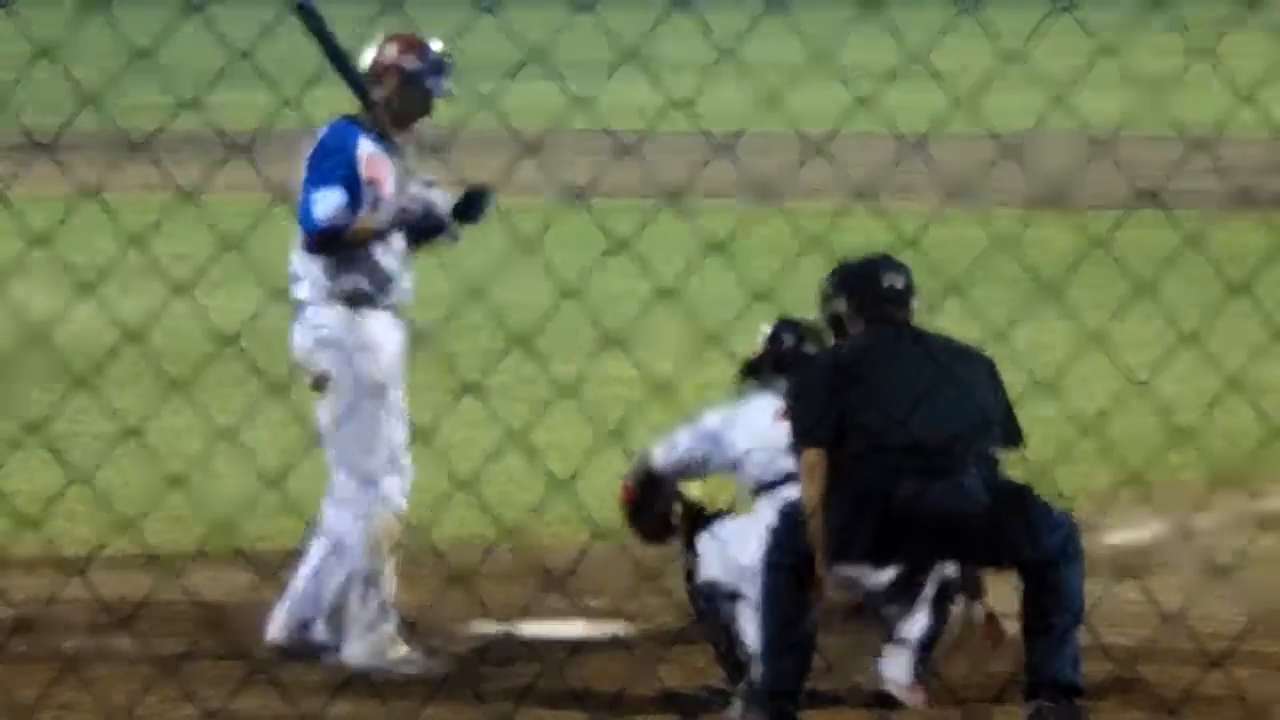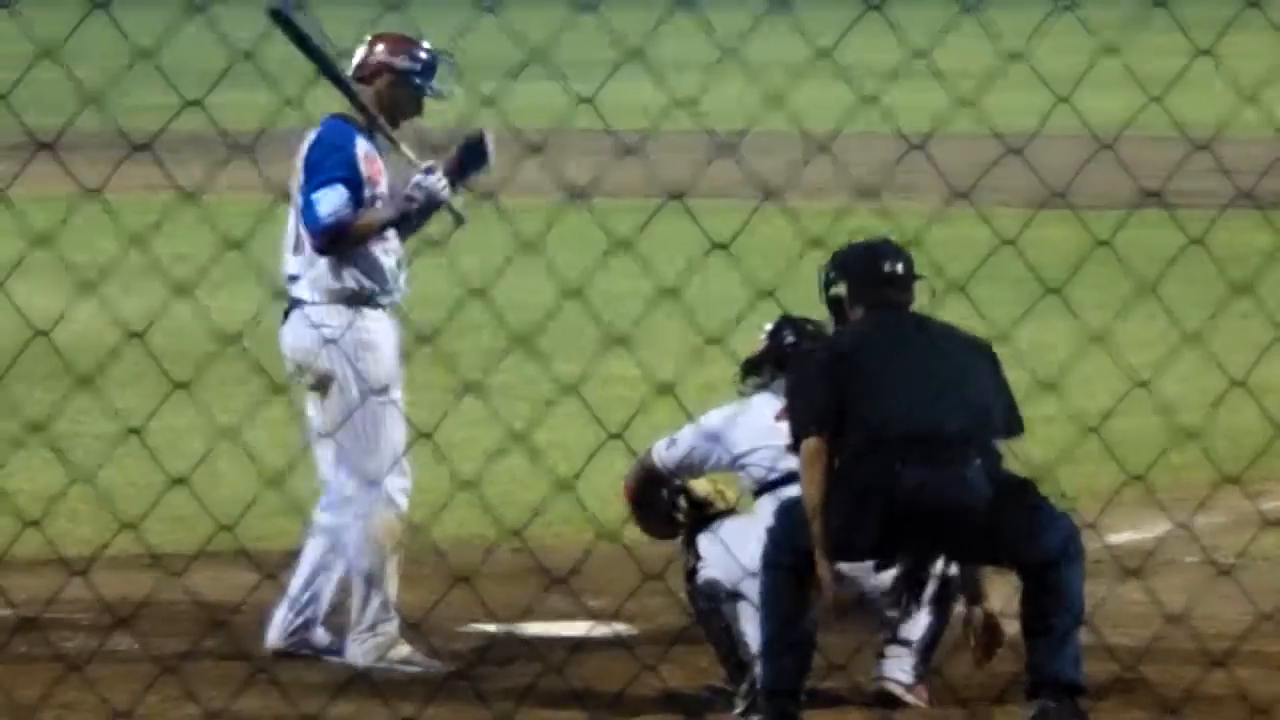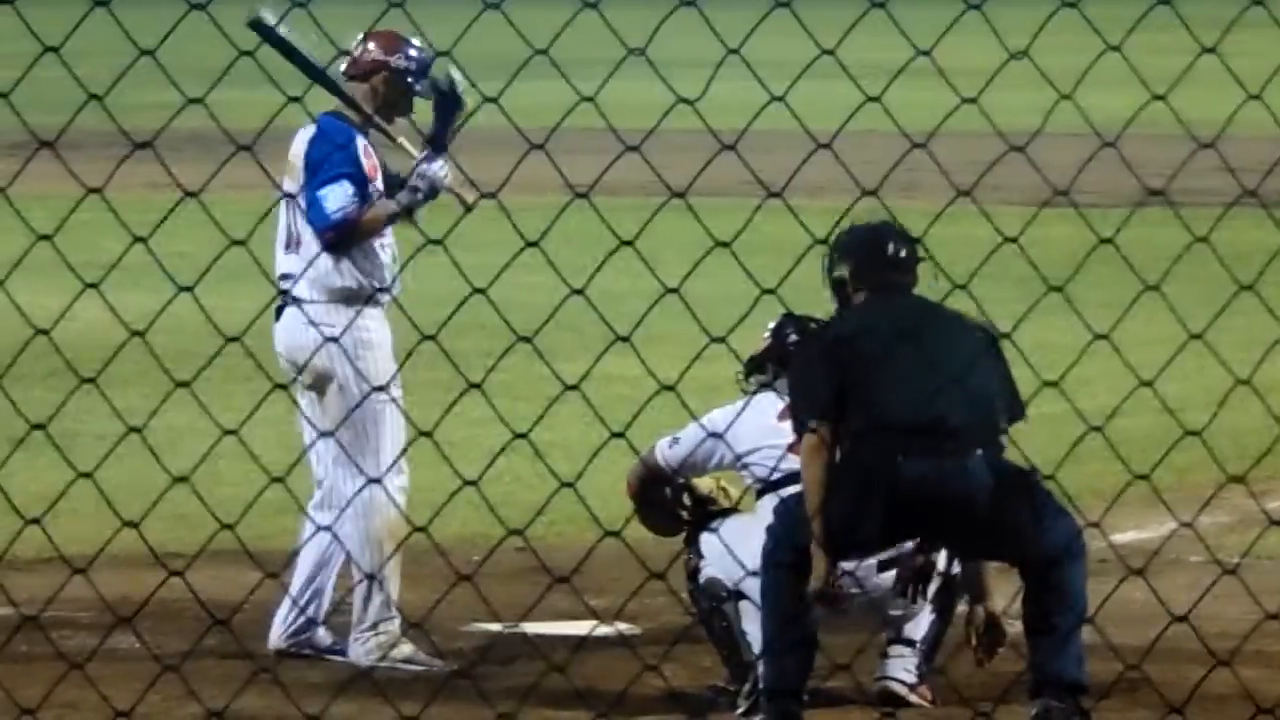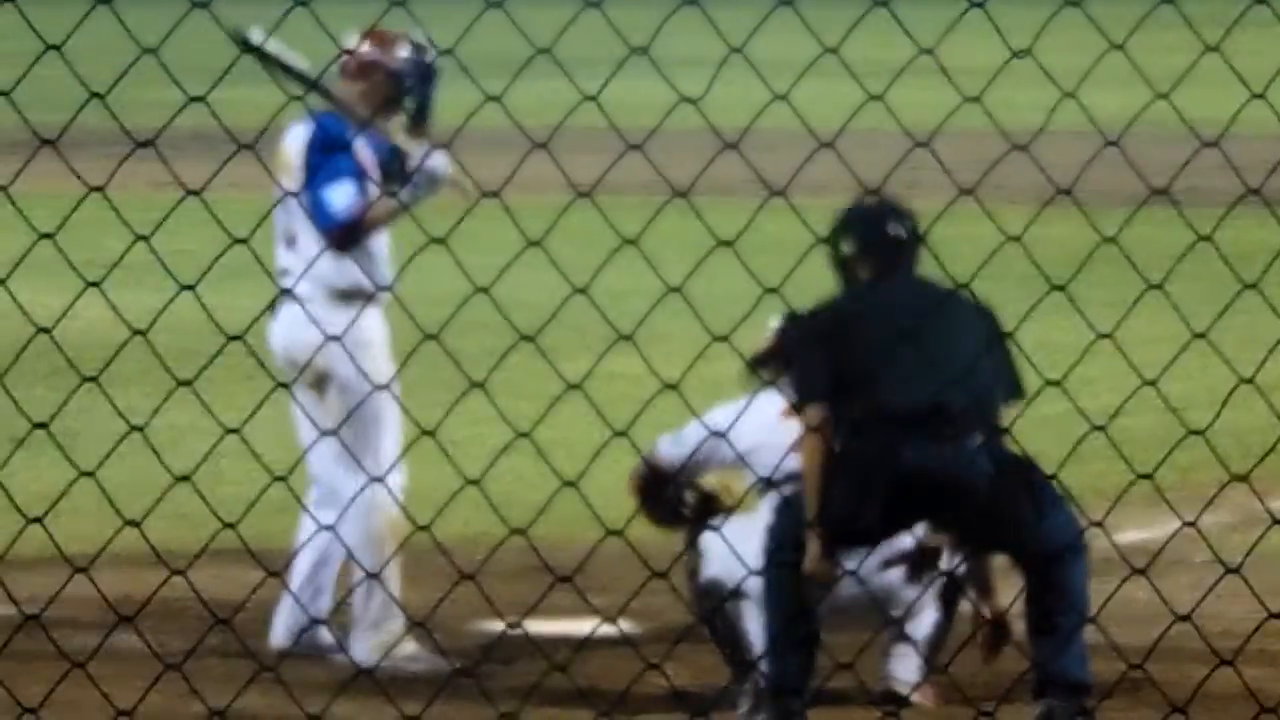
dt=0.1s
person 1, frame 1
left shoulder: (377, 148)
right shoulder: (344, 141)
right elbow: (325, 233)
left wrist: (441, 216)
right wrist: (406, 213)
left hip: (354, 326)
right hip: (347, 327)
left knee: (357, 486)
right knee: (377, 484)
left ankle: (299, 618)
right ankle: (372, 637)
person 1, frame 2
left shoulder: (363, 145)
right shoulder: (338, 140)
left elbow: (379, 233)
right elbow: (327, 233)
left wrist: (423, 198)
right wrist: (404, 204)
left hip: (345, 325)
right hip: (345, 326)
left knee: (347, 487)
right knee: (379, 483)
left ankle: (296, 623)
right ankle: (373, 637)
person 1, frame 3
left shoulder: (340, 138)
right shoulder: (336, 137)
left elbow: (381, 208)
right elbow: (338, 229)
right wrist: (411, 194)
left hip: (313, 324)
right hip: (342, 324)
left knee: (337, 484)
right knee: (377, 481)
left ankle: (298, 624)
right ankle: (377, 637)
person 1, frame 4
left shoulder: (320, 131)
right shoulder: (332, 135)
left elbow: (377, 196)
right elbow: (344, 227)
left wrist: (418, 150)
right wrist: (410, 189)
left hip: (307, 323)
right hip: (338, 323)
left knee: (334, 483)
right knee: (376, 480)
left ankle: (299, 622)
right ankle: (378, 636)
person 2, frame 1
left shoulder: (826, 369)
right shoulder: (968, 360)
left elbow: (816, 461)
left wrist: (822, 561)
left hip: (879, 505)
right hip: (968, 503)
left knee: (794, 535)
right knee: (1057, 542)
person 2, frame 2
left shoulder: (826, 356)
right shoulder: (970, 348)
left elbow: (815, 452)
left wrist: (823, 557)
left hip: (881, 497)
right hip: (970, 497)
left knee: (790, 537)
right knee: (1056, 543)
person 2, frame 3
left shoulder: (829, 340)
right shoulder: (971, 332)
left elbow: (818, 441)
left wrist: (821, 547)
right wrist: (971, 541)
left hip: (881, 480)
right hip: (971, 480)
left knee: (789, 539)
right knee: (1057, 543)
person 2, frame 4
left shoulder: (826, 320)
right shoulder: (971, 312)
left elbow: (817, 425)
left wrist: (815, 531)
right wrist: (976, 534)
left hip: (880, 468)
right hip: (971, 466)
right knee: (1057, 542)
person 3, frame 1
left shoulder: (740, 415)
left elbow: (639, 481)
right hip: (887, 568)
left knee: (709, 547)
left ankle: (758, 680)
right ankle: (899, 671)
person 3, frame 2
left shoulder: (743, 414)
left elbow: (643, 477)
right hip: (886, 571)
left knee: (708, 546)
left ankle: (759, 679)
right ankle: (900, 671)
person 3, frame 3
left shoulder: (744, 413)
left elbow: (644, 475)
right hip: (889, 571)
left knee: (708, 544)
left ankle: (761, 679)
right ankle: (903, 672)
person 3, frame 4
left shoulder: (747, 411)
left elbow: (649, 475)
left wrist: (687, 515)
right hip: (894, 572)
left knee: (712, 543)
right knee: (951, 546)
left ankle: (765, 679)
right ankle: (907, 674)
